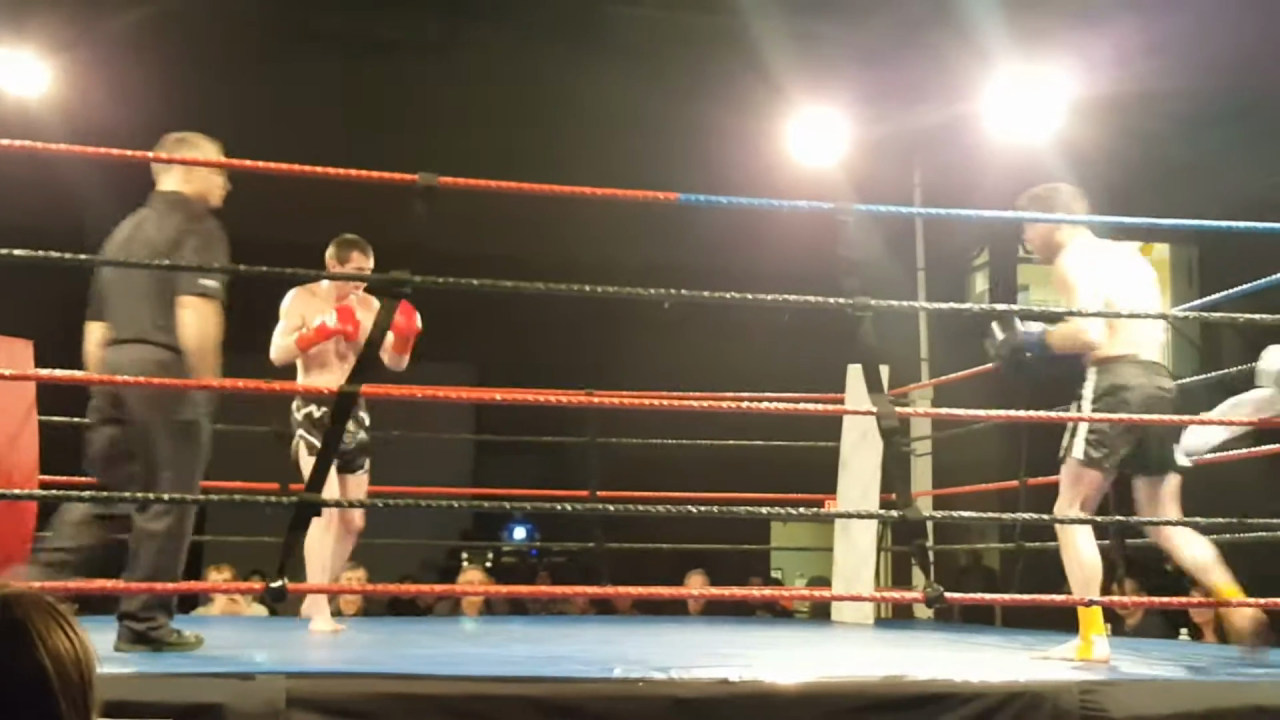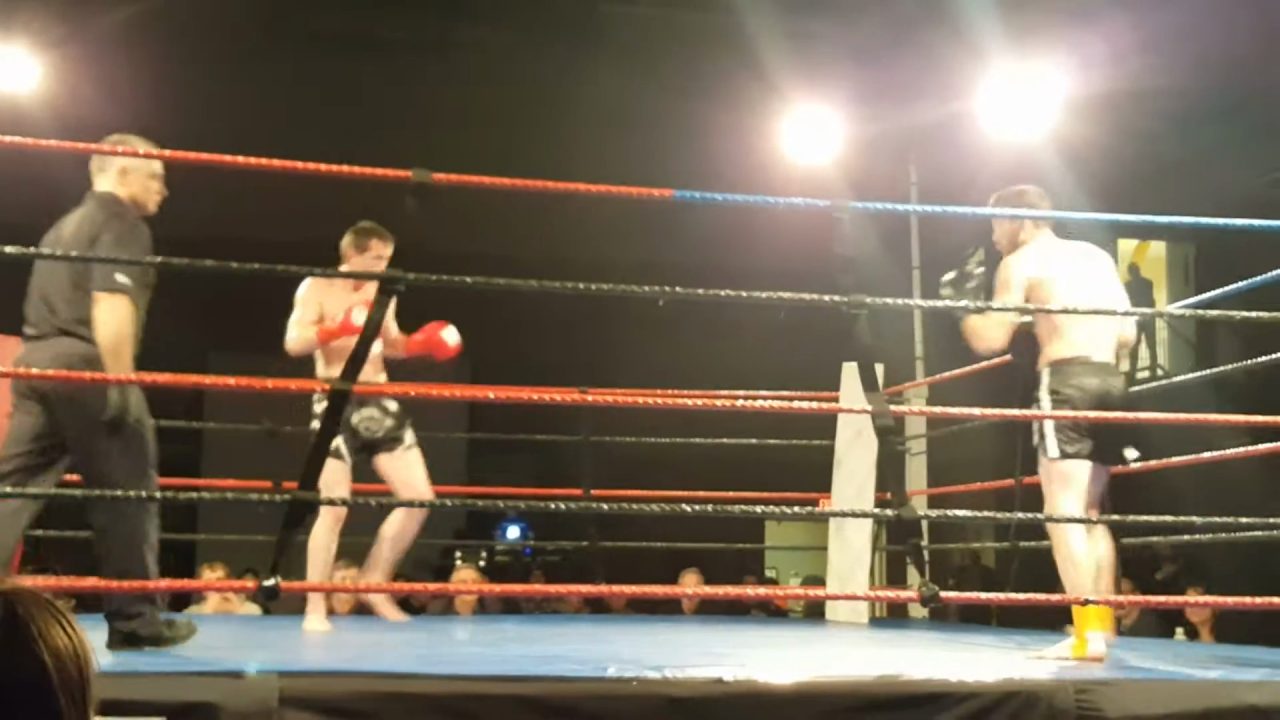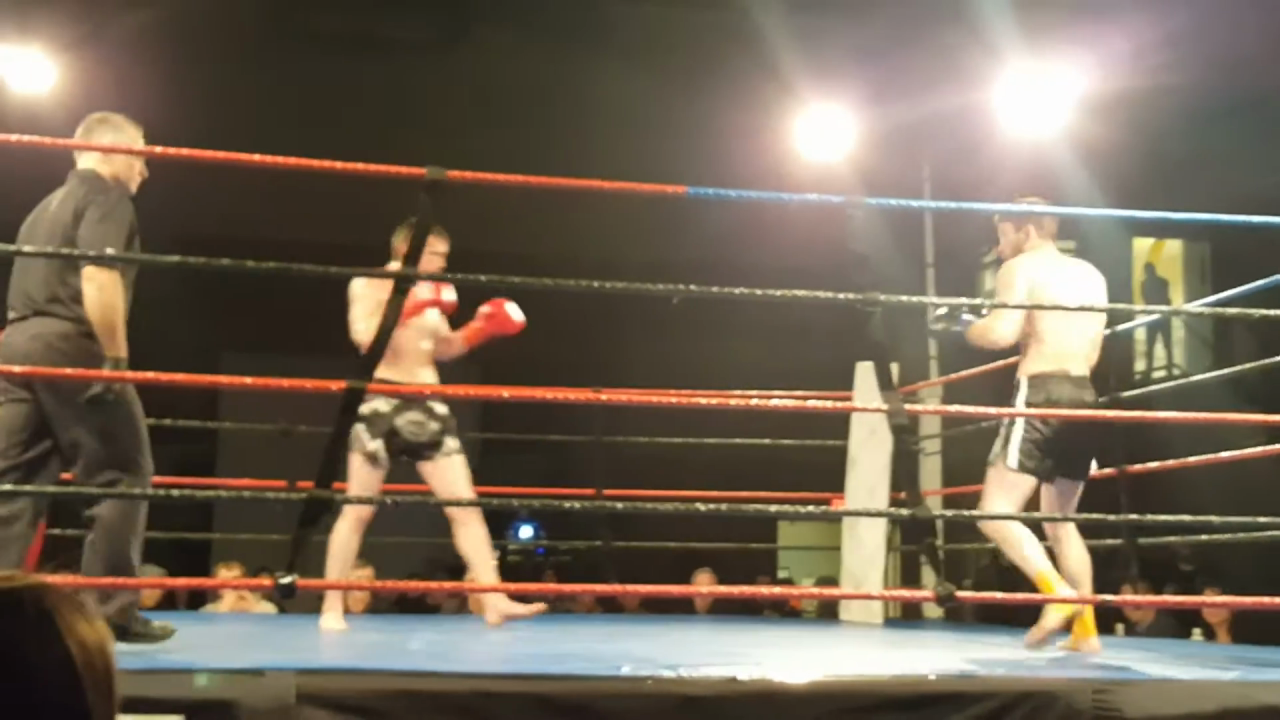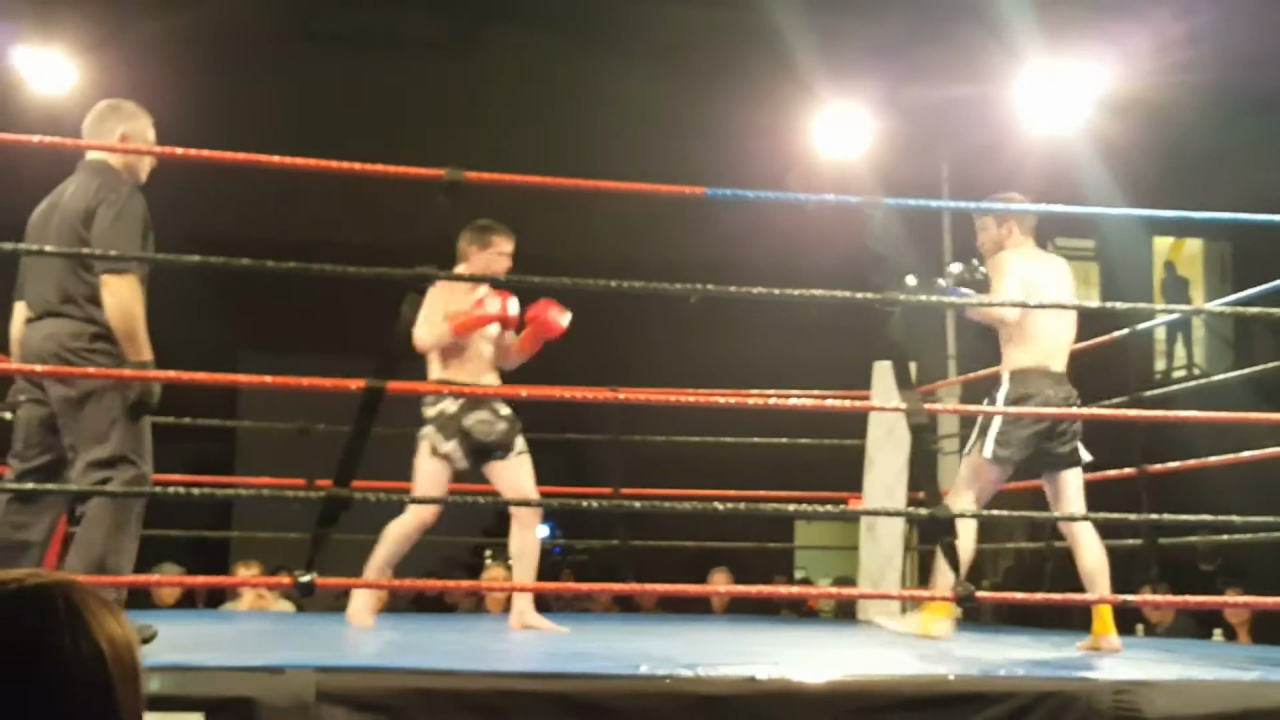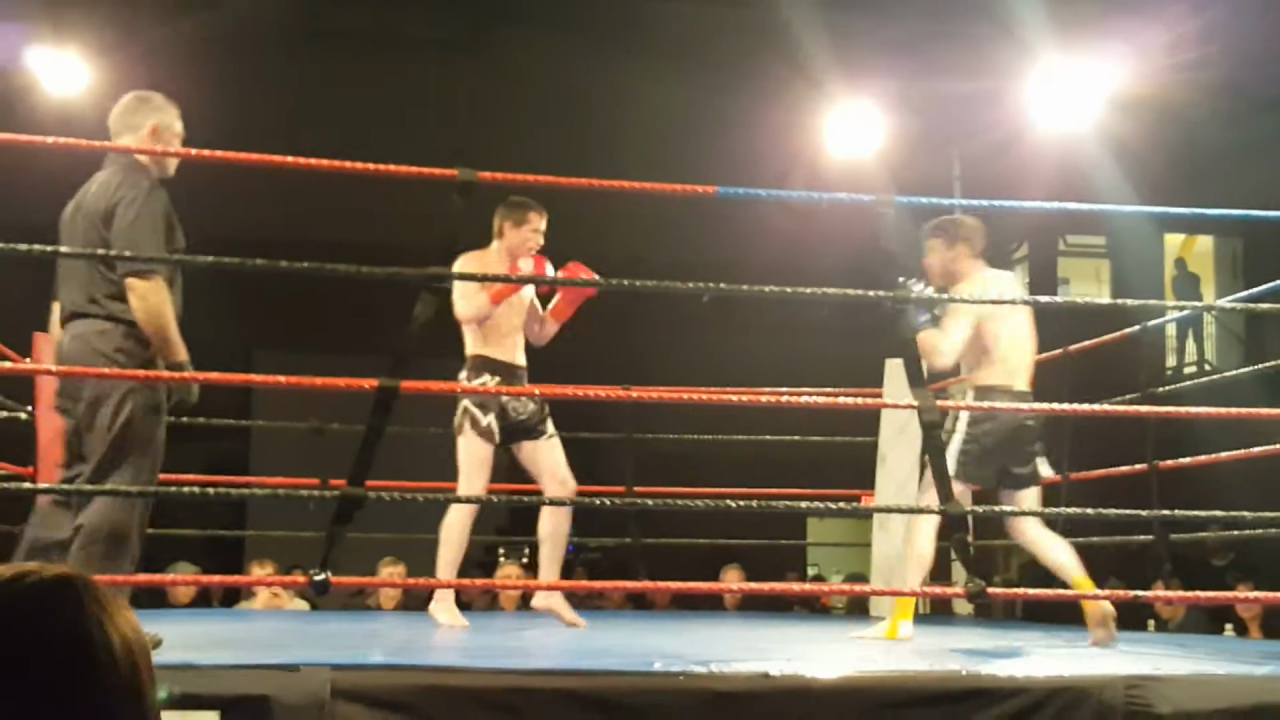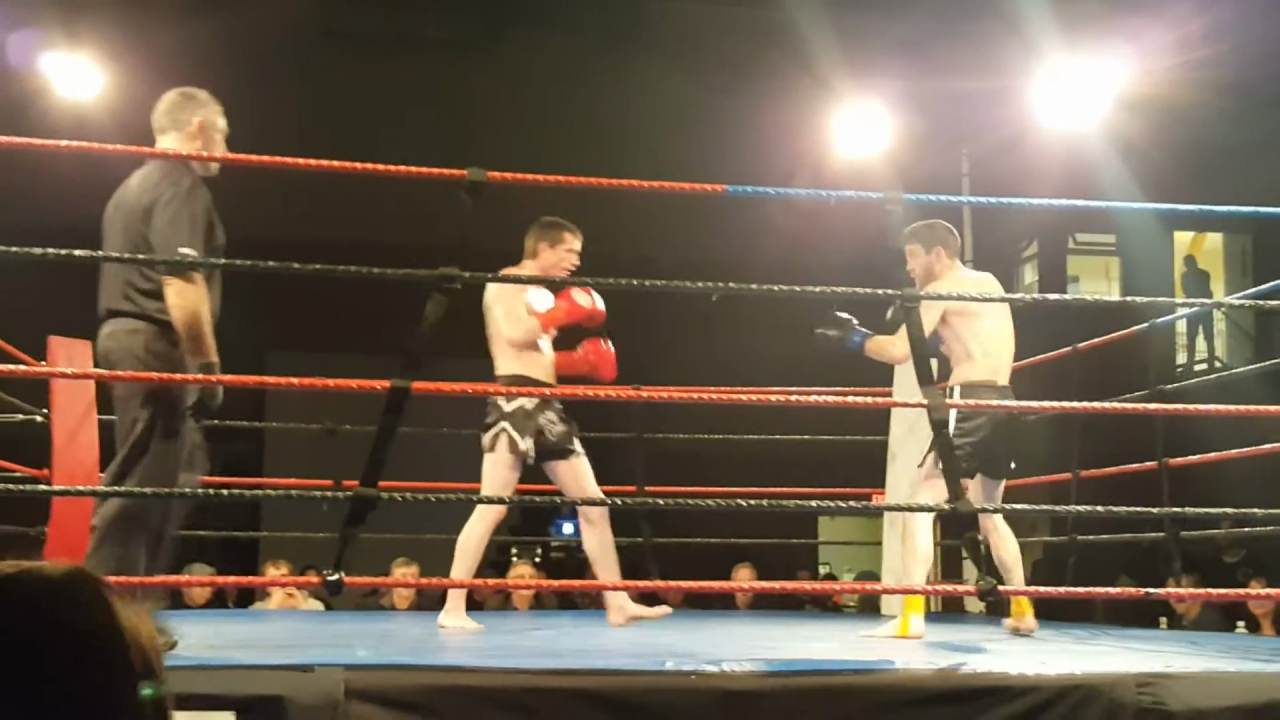
dt=0.2s
person 1, frame 1
left shoulder: (124, 231)
right shoulder: (198, 227)
left elbow: (96, 322)
right elbow: (196, 310)
left wrist: (97, 381)
right wrist: (203, 382)
left hip: (114, 367)
right hip: (161, 370)
left knee: (106, 492)
right knee: (170, 497)
right ankle: (144, 620)
person 1, frame 2
left shoulder: (63, 229)
right shoulder: (123, 224)
right elbow: (111, 303)
right wrist: (120, 381)
right hip: (85, 363)
right knee: (126, 493)
right ankle: (132, 617)
person 1, frame 3
left shoulder: (45, 209)
right shoulder: (106, 199)
right elbow: (99, 280)
right wrist: (115, 357)
right hip: (69, 346)
right knee: (122, 474)
right ankle: (112, 607)
person 1, frame 4
left shoulder: (51, 202)
right shoulder: (118, 193)
right elbow: (118, 285)
right wrist: (143, 363)
right hip: (87, 348)
right knee: (116, 477)
person 1, frame 5
left shoulder: (86, 195)
right shoulder: (140, 191)
left elbow: (63, 297)
right elbow: (143, 286)
left wrist: (61, 373)
right wrist: (179, 361)
left hip: (78, 342)
right hip: (119, 349)
left knee: (81, 482)
right knee: (120, 485)
person 1, frame 6
left shoulder: (131, 187)
right shoulder: (182, 185)
right elbow: (183, 287)
right wrist: (208, 363)
left hip: (123, 337)
right hip: (156, 345)
left knee: (178, 471)
right knee: (145, 483)
person 2, frame 1
left shoulder: (1071, 261)
right shoulder: (1130, 256)
left elbow: (1089, 333)
left wrist: (1032, 339)
left hip: (1115, 384)
right hip: (1159, 384)
left knee: (1071, 513)
right knee: (1165, 524)
left ankle: (1091, 637)
right ankle: (1240, 608)
person 2, frame 2
left shoulder: (1020, 262)
right shoulder: (1096, 256)
left elbow: (988, 340)
right elbow: (1126, 334)
left wrist: (965, 301)
left hip: (1066, 385)
right hip: (1110, 382)
left knee: (1060, 516)
right knee: (1087, 513)
left ankle: (1088, 634)
right ankle: (1100, 619)
person 2, frame 3
left shoulder: (1020, 269)
right shoulder: (1091, 275)
left elbow: (1002, 334)
left wrist: (961, 320)
left hip: (1040, 394)
right hip: (1082, 395)
left knee: (996, 514)
right knee: (1060, 522)
left ankle: (1059, 596)
right ankle: (1085, 630)
person 2, frame 4
left shoulder: (1009, 261)
right shoulder: (1058, 268)
left elbow: (1005, 311)
left wrist: (961, 298)
right wrist: (973, 288)
left hip: (1021, 393)
right hip: (1059, 393)
left knee: (961, 499)
right knee: (1073, 519)
left ankle: (937, 613)
right ankle: (1105, 629)
person 2, frame 5
left shoulder: (969, 291)
right shoulder: (1008, 283)
left elbow: (942, 357)
left wrist: (918, 321)
right wrist: (933, 315)
left hip: (987, 410)
right hip: (1021, 411)
left knee: (927, 511)
right knee: (1027, 528)
left ankle: (900, 619)
right ankle: (1095, 602)
person 2, frame 6
left shoulder: (942, 290)
right shoulder: (986, 284)
left elbow: (899, 351)
left wrist: (856, 337)
right wrist: (933, 334)
left hip: (969, 405)
right hip: (999, 404)
left knee: (918, 506)
right knee: (988, 515)
left ankle: (911, 617)
right ankle: (1022, 611)
person 3, frame 1
left shoulder: (369, 306)
right shoulder: (301, 298)
left elbow: (395, 362)
right elbow: (277, 354)
left wrist: (404, 334)
right wrist: (321, 331)
left hip: (353, 412)
right hip: (314, 409)
left knee: (353, 521)
right knee: (328, 508)
left ankle: (314, 600)
right ankle: (320, 610)
person 3, frame 2
left shoulder: (381, 294)
right shoulder: (316, 288)
right elbow: (294, 342)
left wrist: (423, 342)
right wrist: (344, 325)
left hip: (380, 402)
left knee: (419, 499)
right knee: (334, 509)
left ankle: (374, 581)
right ankle: (315, 609)
person 3, frame 3
left shoulder: (431, 291)
right shoulder: (369, 285)
right elbow: (363, 335)
left wrist: (481, 327)
right wrist: (414, 304)
left hip: (428, 405)
right hip: (383, 403)
left knee: (464, 505)
right knee: (359, 510)
left ankle: (493, 600)
right ankle: (332, 606)
person 3, frame 4
left shoulder: (493, 298)
right shoulder: (436, 289)
left elbow: (507, 358)
right elbow: (423, 339)
left wrist: (536, 332)
right wrist: (480, 317)
left hip: (491, 406)
right hip: (448, 404)
left knee: (528, 506)
right knee: (423, 512)
left ankle: (523, 608)
right ankle: (366, 590)
person 3, frame 5
left shoulder: (524, 275)
right shoulder: (471, 263)
left elbow: (538, 334)
right elbow: (465, 311)
left wrist: (569, 297)
right wrist: (512, 284)
left hip: (520, 386)
right hip: (484, 381)
left knee: (563, 486)
right knee: (472, 493)
left ankle: (549, 589)
right ankle: (443, 597)
person 3, frame 6
left shoulder: (544, 294)
right shoulder: (506, 283)
right elbow: (513, 334)
left wrist: (580, 361)
right wrist: (566, 311)
left hip: (547, 405)
right hip: (515, 401)
left knee: (593, 504)
right knee: (492, 507)
left ankle: (618, 604)
right ankle: (453, 606)
